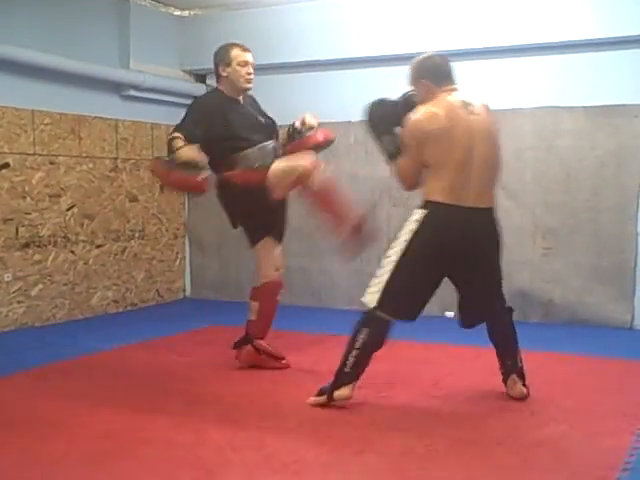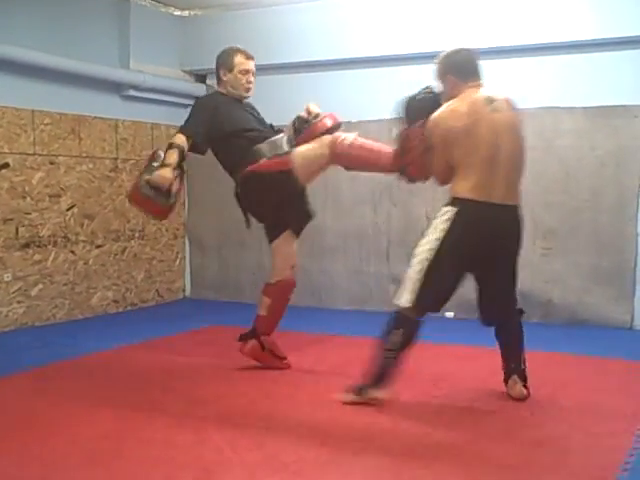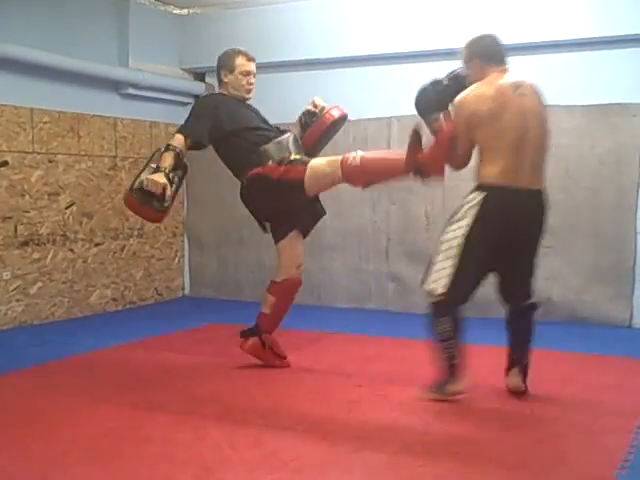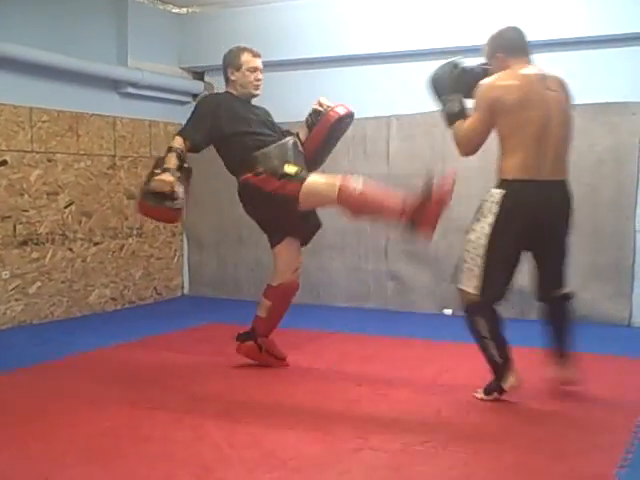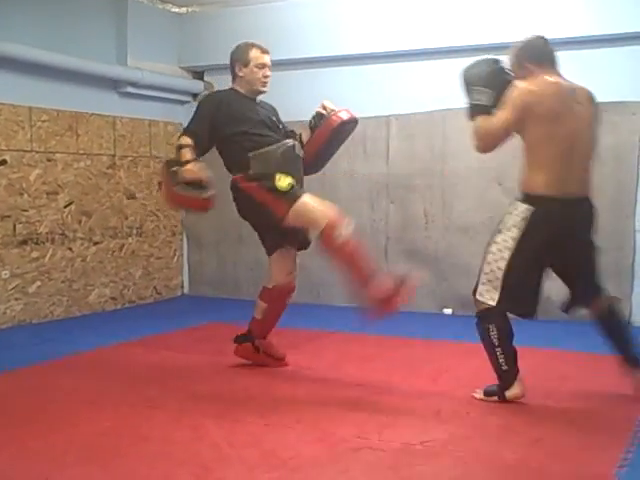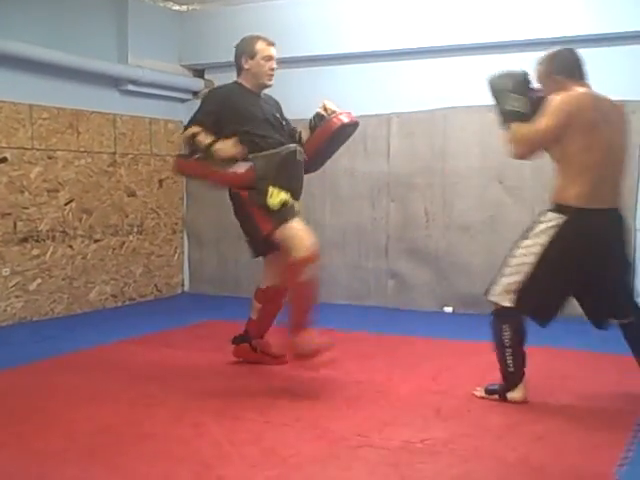
dt=0.1s
person 1, frame 1
left shoulder: (421, 118)
right shoulder: (485, 113)
left elbow: (410, 180)
left wrist: (389, 139)
left hip: (438, 220)
right hip: (482, 222)
left knee: (380, 305)
right knee: (493, 305)
left ankle: (342, 384)
right ankle: (515, 379)
person 1, frame 2
left shoulder: (444, 117)
right shoulder: (509, 108)
left elbow: (440, 174)
left wrist: (420, 140)
left hip: (465, 217)
right hip: (506, 218)
left knee: (411, 304)
right knee: (503, 304)
left ankle: (375, 383)
right ankle: (517, 379)
person 1, frame 3
left shoulder: (470, 99)
right shoulder: (534, 93)
left elbow: (456, 161)
left wrist: (441, 123)
left hip: (492, 202)
right hip: (532, 203)
left knee: (443, 290)
right knee: (519, 296)
left ankle: (450, 377)
right ankle: (518, 373)
person 1, frame 4
left shoulder: (494, 87)
right shoulder: (559, 87)
left elbow: (467, 144)
left wrist: (451, 103)
left hip: (513, 197)
right hip: (554, 196)
left knee: (476, 294)
right knee: (553, 286)
left ankle: (503, 377)
right ankle: (563, 360)
person 1, frame 5
left shoulder: (526, 93)
right shoulder: (586, 99)
left elbow: (483, 141)
left wrist: (480, 97)
left hip: (538, 212)
right hip: (579, 208)
left knee: (489, 301)
right knee: (594, 296)
left ankle: (508, 384)
person 1, frame 6
left shoulder: (567, 103)
left elbow: (521, 147)
left wrist: (512, 106)
right wrist: (540, 110)
left hip: (569, 222)
right hip: (608, 223)
left knee: (505, 300)
left ankle: (510, 384)
person 2, frame 1
left shoulder: (249, 103)
right shoulder: (209, 104)
left elbow: (274, 136)
right elbow: (178, 137)
left wrist: (299, 127)
right wrist: (182, 151)
left hip: (265, 184)
right hip: (242, 182)
left knee: (271, 273)
right knee: (307, 165)
left ankle: (253, 345)
right ankle: (351, 227)
person 2, frame 2
left shoulder: (246, 108)
right shoulder: (209, 104)
left elbow: (273, 138)
right elbow: (184, 137)
left wrist: (304, 120)
right wrist: (167, 167)
left hip: (274, 181)
right hip: (263, 174)
left knee: (285, 273)
right knee: (334, 144)
left ankle: (259, 340)
person 2, frame 3
left shoulder: (247, 110)
right shoulder: (211, 105)
left elbow: (281, 140)
right elbow: (183, 138)
right wrist: (161, 171)
left hip: (284, 186)
right hip: (270, 178)
left knee: (290, 272)
right knee: (347, 165)
left ankle: (260, 337)
right ankle: (415, 161)
person 2, frame 4
left shoulder: (259, 111)
right shoulder: (214, 104)
left elbow: (290, 140)
right elbow: (184, 140)
left wrist: (315, 119)
right wrist: (166, 171)
left hip: (283, 182)
right hip: (266, 180)
left knee: (287, 276)
right knee: (343, 187)
left ankle: (255, 339)
right ankle: (415, 212)
person 2, frame 5
left shoulder: (266, 110)
right shoulder: (218, 102)
left elbow: (294, 144)
right elbow: (188, 140)
right wrist: (188, 164)
left hip: (278, 188)
right hip: (259, 185)
left knee: (283, 279)
right knee: (326, 217)
left ankle: (252, 341)
right ankle: (375, 289)
person 2, frame 6
left shoulder: (270, 102)
right shoulder: (225, 96)
left elbow: (296, 141)
right elbow: (191, 133)
left wrist: (321, 119)
right wrist: (215, 146)
left hip: (281, 190)
right hip: (256, 187)
left knee: (278, 277)
right knee: (305, 246)
left ankle: (249, 341)
right ankle: (299, 332)
